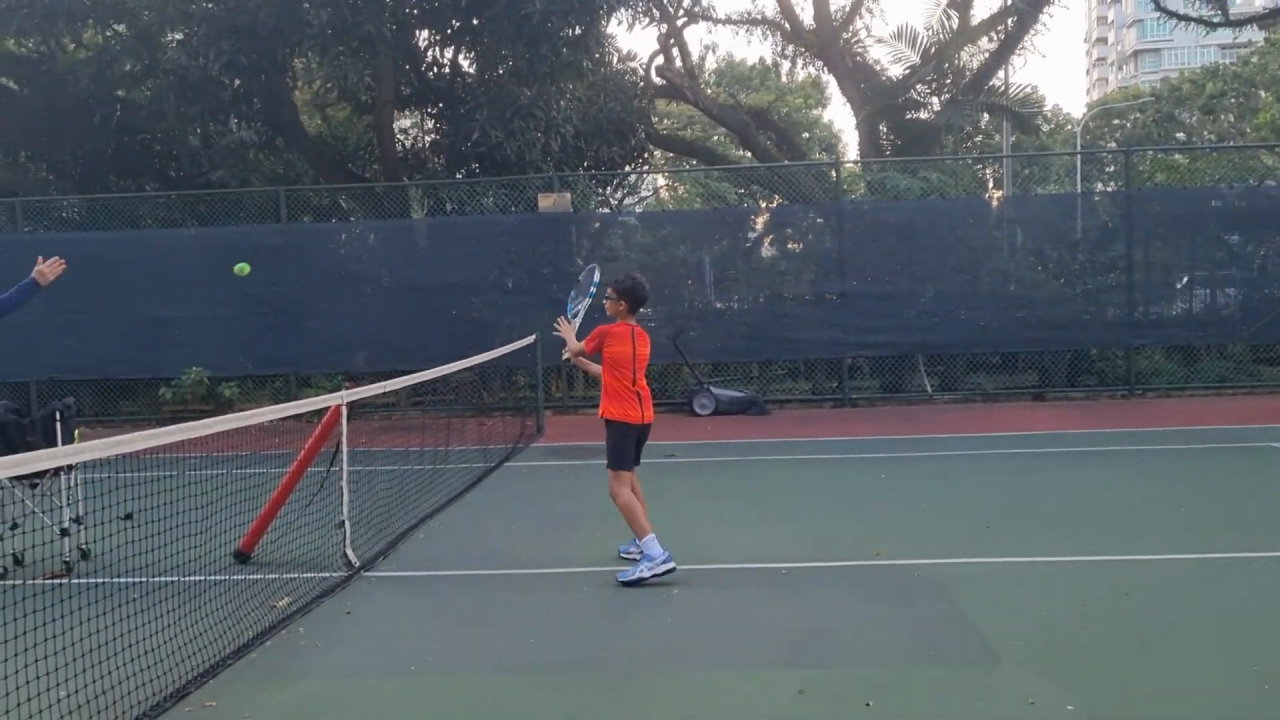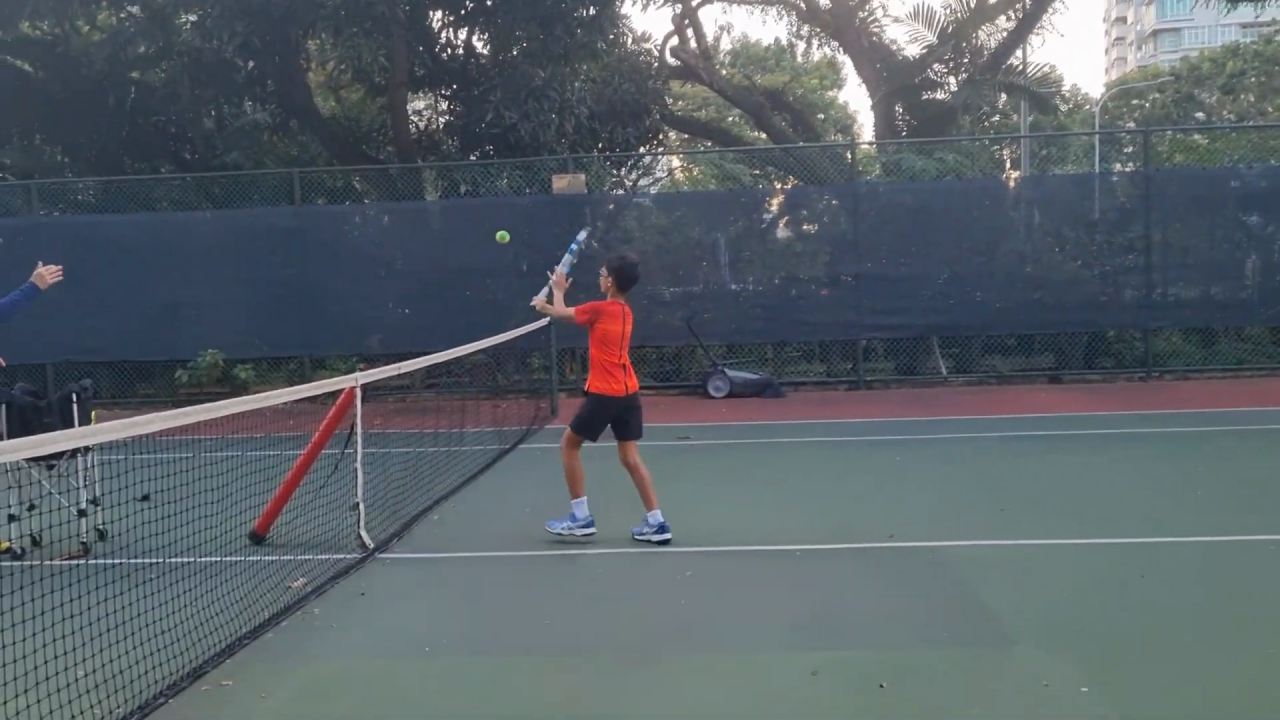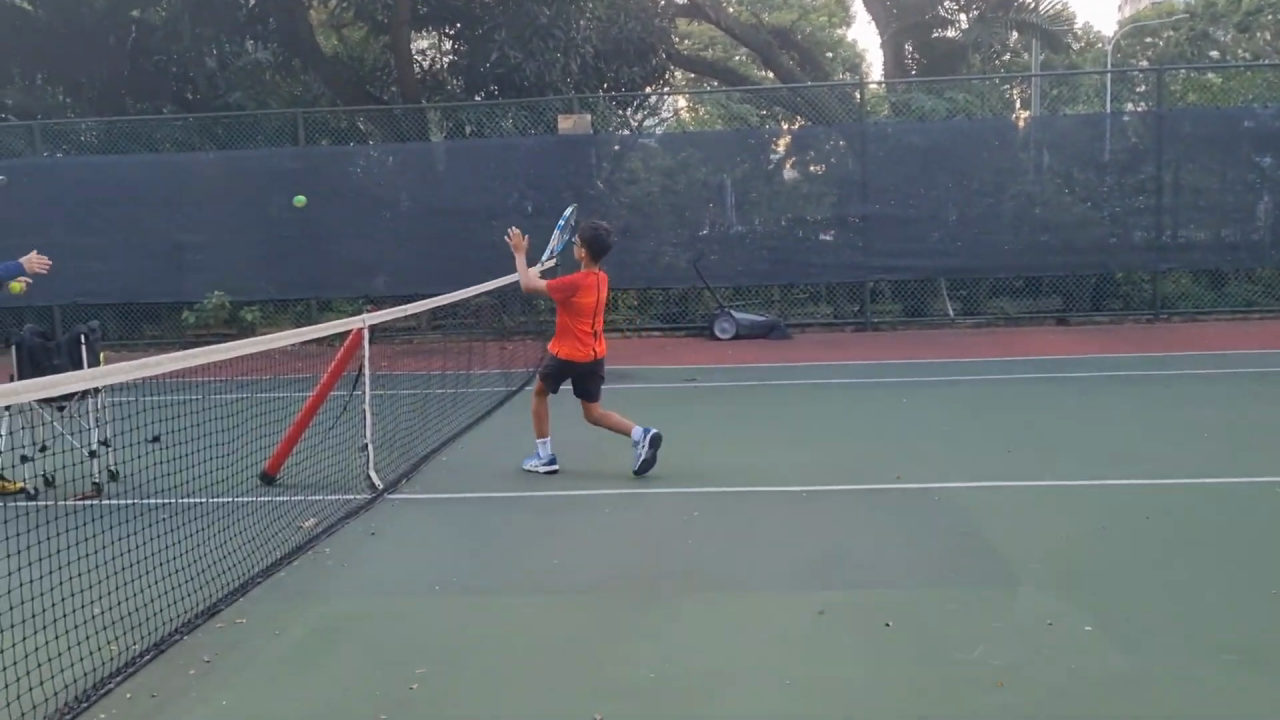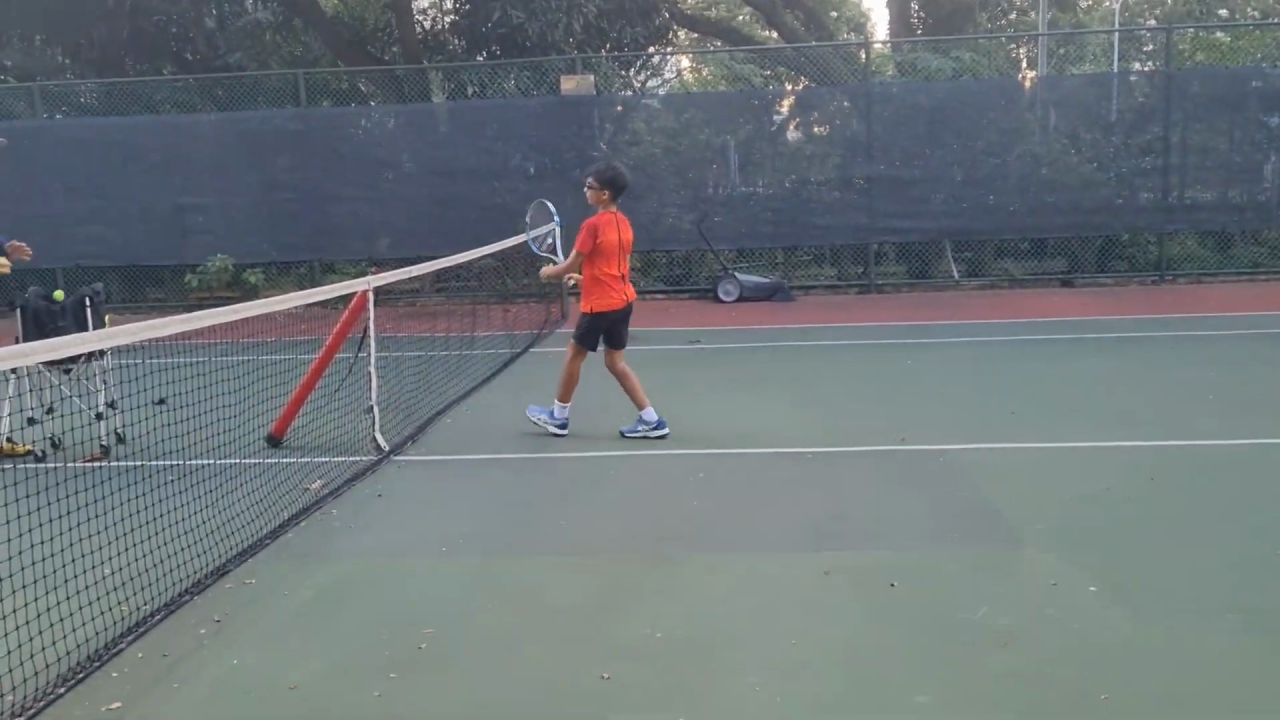
dt=0.3s
person 1, frame 1
left shoulder: (605, 333)
right shoulder: (643, 337)
left elbow: (575, 350)
left wrist: (568, 335)
right wrist: (581, 363)
left hip: (619, 418)
right hip: (643, 417)
left knee: (619, 487)
right knee: (626, 477)
left ankle: (653, 553)
right ankle: (643, 546)
person 1, frame 2
left shoulder: (599, 309)
right shoulder: (625, 312)
left elbow: (561, 312)
left wrist: (559, 289)
right wrist: (548, 307)
left hip: (603, 392)
right hip: (628, 391)
left knee: (569, 444)
right knee: (630, 456)
left ankle: (581, 516)
right ankle: (656, 523)
person 1, frame 3
left shoulder: (573, 282)
right shoulder: (601, 279)
left elbow: (531, 284)
left wrist: (519, 252)
right wrist: (541, 279)
left hip: (568, 353)
right hip: (595, 353)
left knee: (540, 392)
right knee: (594, 413)
left ankle: (544, 456)
right ankle: (641, 434)
person 1, frame 4
left shoulder: (593, 225)
right shoulder: (624, 223)
left elbow: (569, 267)
left wrist: (549, 272)
right wrist: (585, 278)
left hip: (599, 304)
right hip: (624, 301)
left knee: (574, 356)
right knee: (615, 362)
left ankle: (558, 417)
right ankle: (651, 421)
